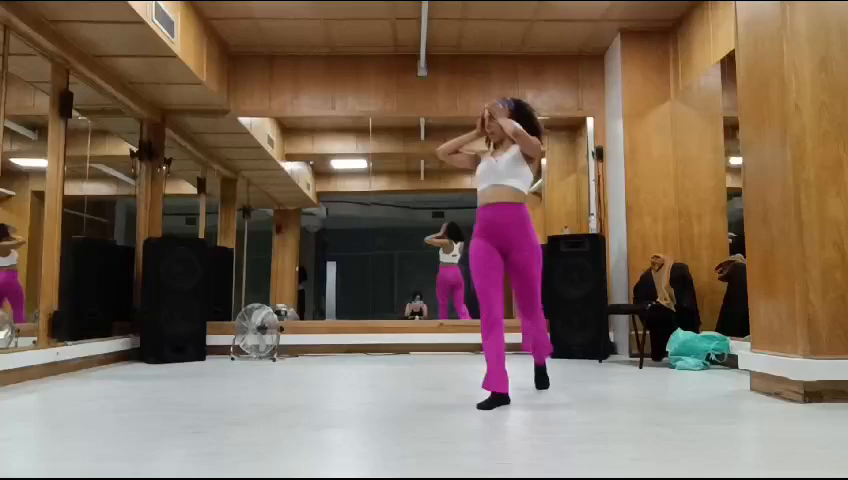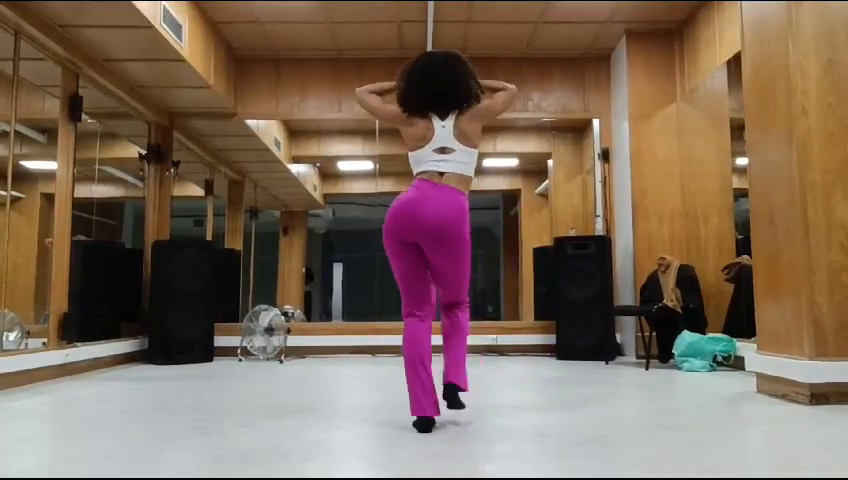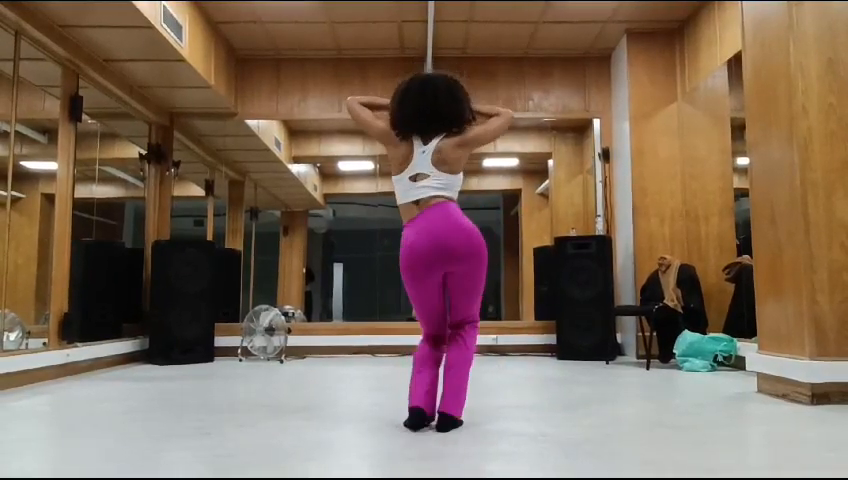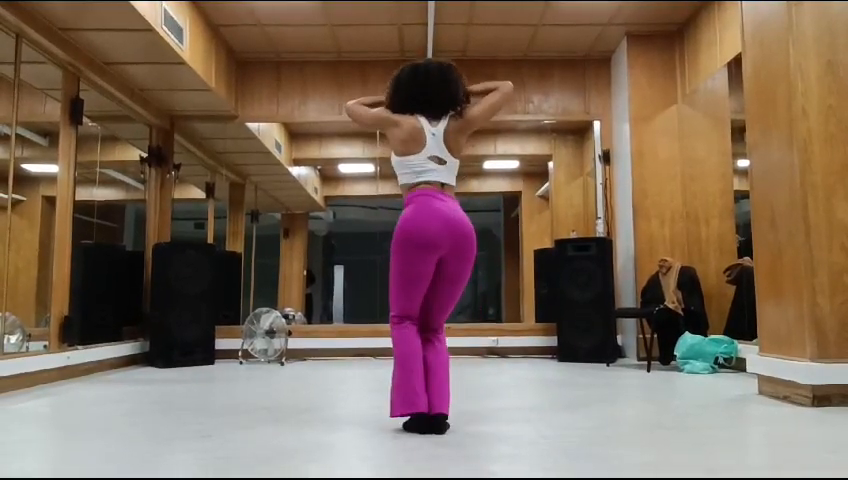
dt=1s
person 1, frame 1
left shoulder: (528, 150)
right shoulder: (481, 158)
left elbow: (536, 143)
right elbow: (442, 153)
left wrist: (502, 120)
right wrist: (475, 133)
left hip: (518, 229)
right hip: (483, 232)
left knee: (529, 306)
right knee: (490, 312)
left ankle: (540, 360)
right ankle: (498, 388)
person 1, frame 2
left shoulder: (410, 121)
right shoulder: (473, 116)
left elbow: (362, 93)
right elbow: (510, 90)
left wrist: (400, 84)
right wrist: (473, 83)
left hip: (405, 209)
right hip: (449, 214)
left knee: (417, 312)
right knee: (455, 303)
left ankle: (424, 410)
right ankle: (453, 383)
person 1, frame 3
left shoulder: (396, 143)
right shoulder: (458, 143)
left elbow: (352, 103)
right elbow: (506, 116)
left wrist: (393, 103)
right wrist: (469, 109)
left hip: (414, 245)
right hip: (456, 232)
left knee: (434, 333)
right knee: (464, 327)
left ankle: (419, 405)
right ankle: (448, 411)
person 1, frame 4
left shoulder: (396, 122)
right shoulder: (459, 125)
left elbow: (351, 106)
right elbow: (506, 87)
left wrist: (389, 99)
right wrist: (465, 91)
left hip: (419, 222)
right hip: (459, 225)
left knee: (403, 319)
right knee: (433, 327)
left ankle: (417, 408)
right ankle: (438, 412)
